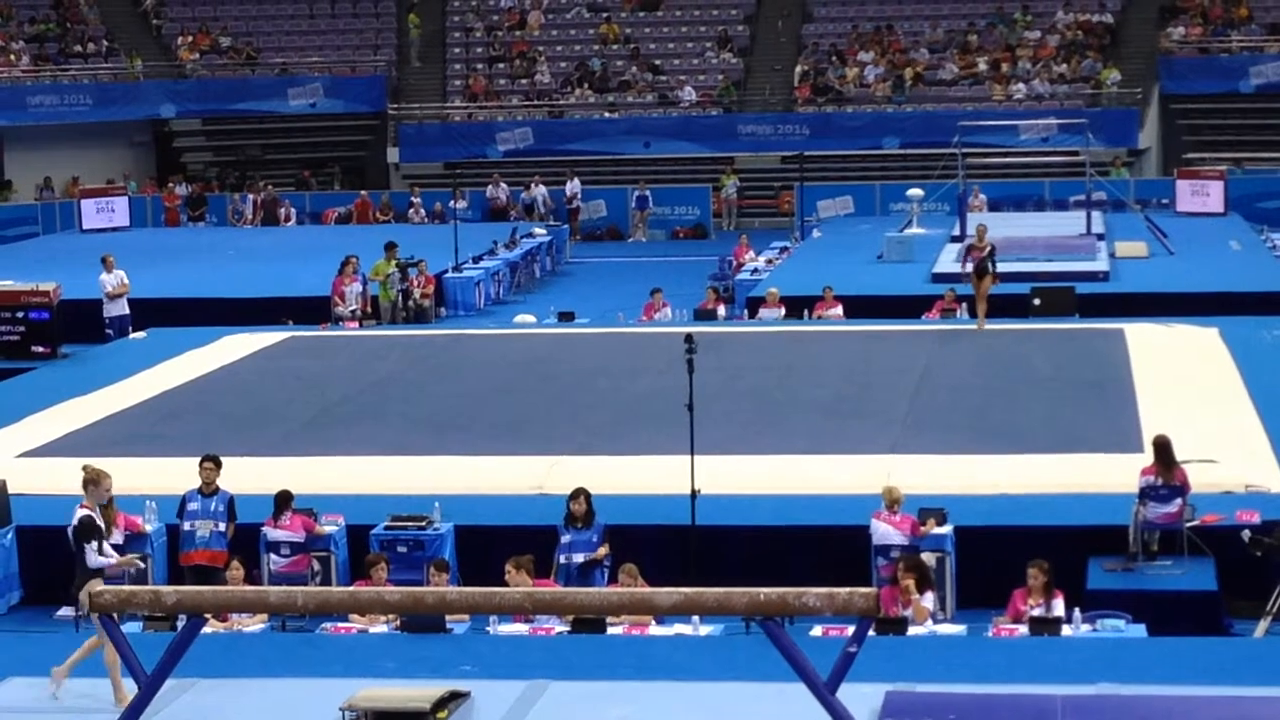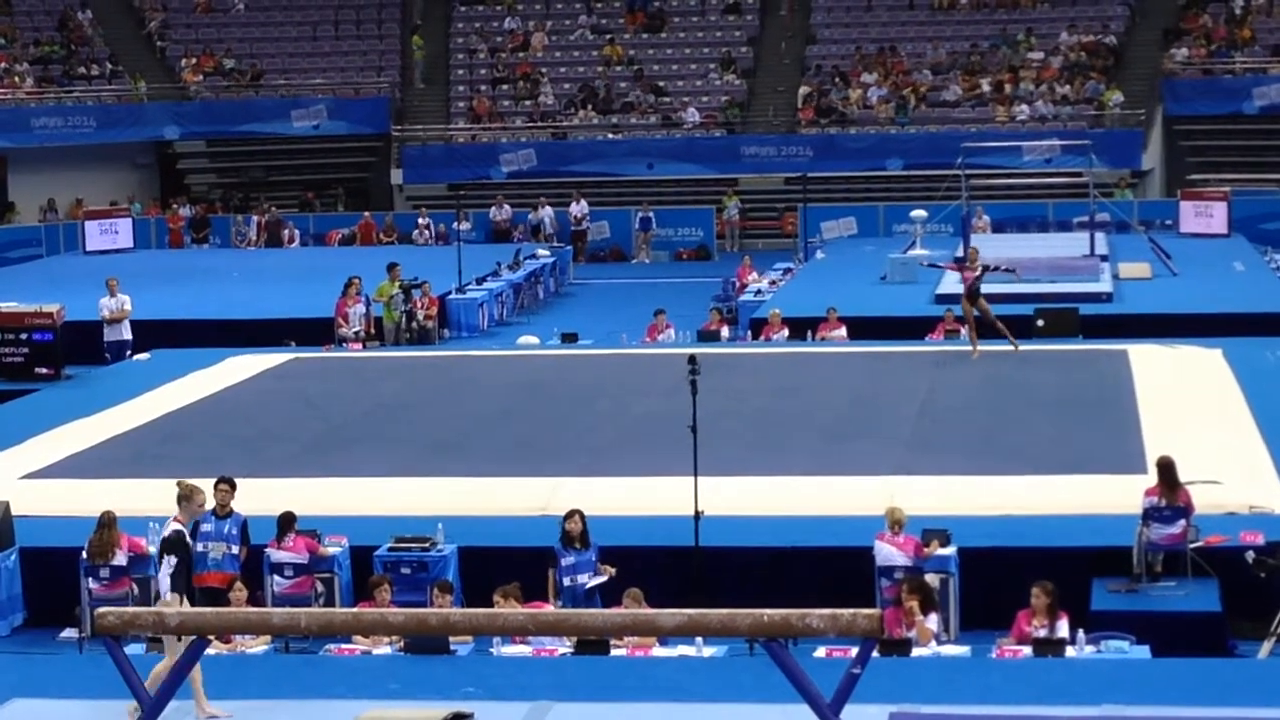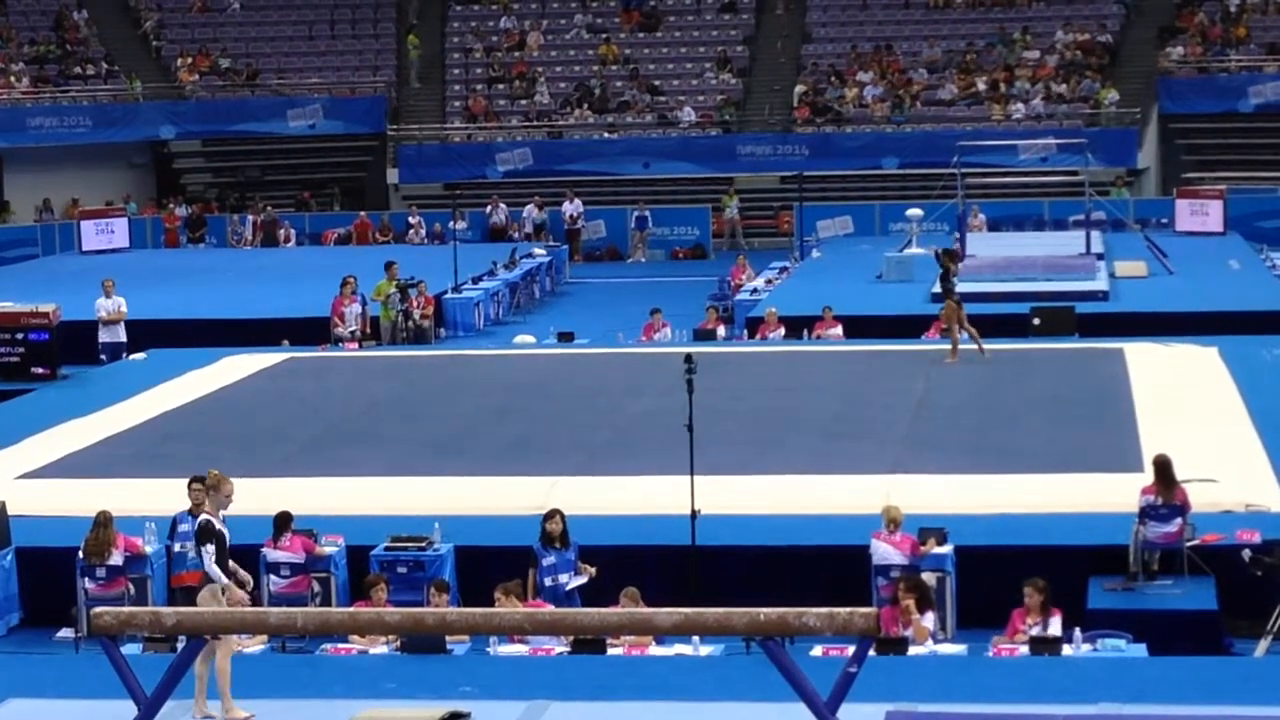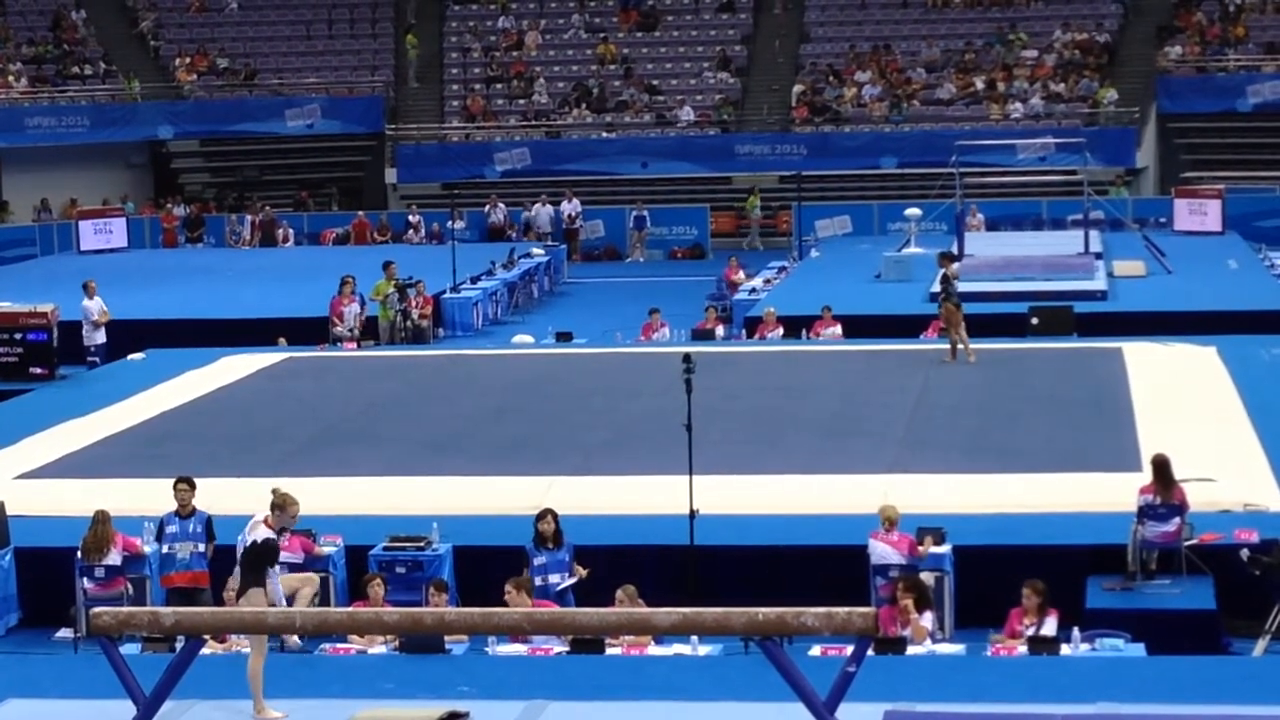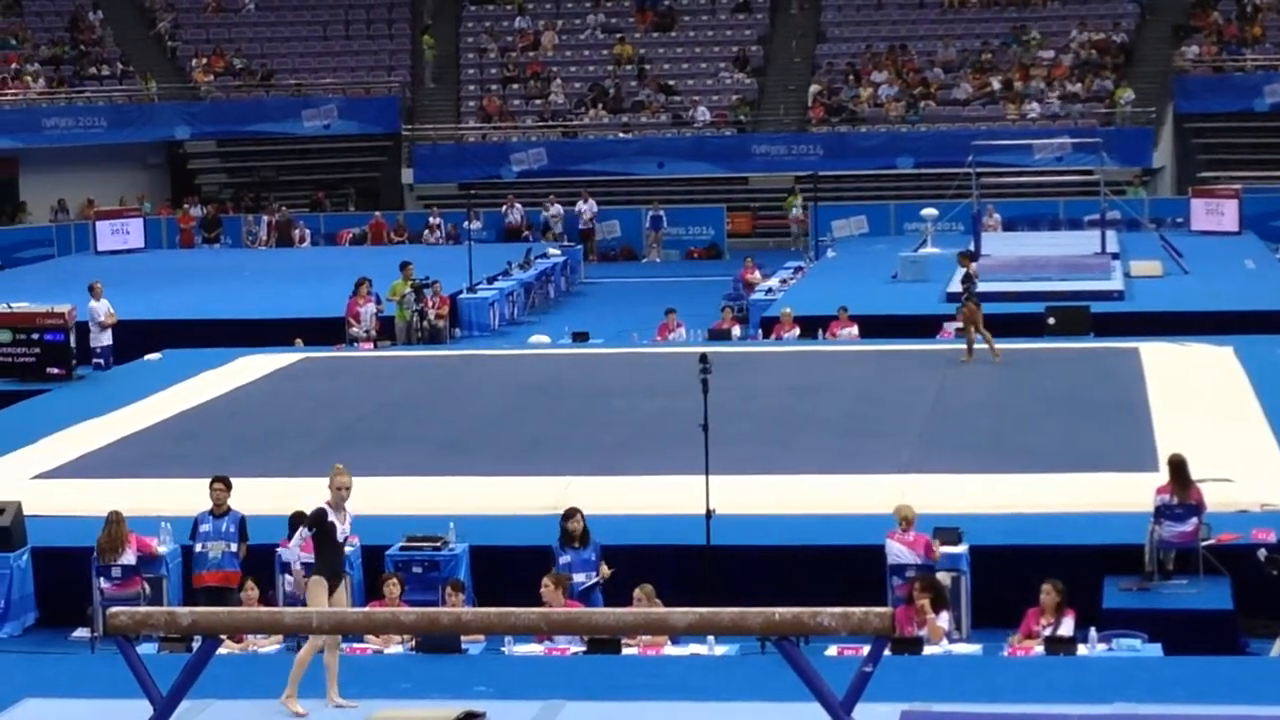
dt=1s
person 1, frame 1
left shoulder: (91, 512)
right shoulder: (86, 519)
right elbow: (91, 560)
left wrist: (119, 559)
right wrist: (121, 562)
left hip: (94, 581)
right hip: (89, 584)
left knee: (104, 636)
right knee: (112, 639)
left ankle: (62, 671)
right ankle: (121, 697)
person 1, frame 2
left shoulder: (175, 525)
right shoulder: (178, 535)
left elbow: (167, 569)
right elbow: (165, 573)
right wrist: (168, 606)
left hip: (177, 595)
right hip: (170, 597)
right knee: (173, 658)
person 1, frame 3
left shoulder: (218, 518)
right shoulder: (205, 524)
right elbow: (209, 564)
left wrist: (239, 572)
right wrist: (232, 589)
left hip: (218, 589)
right hip: (210, 591)
left knee: (210, 647)
right knee: (226, 646)
person 1, frame 4
left shoulder: (258, 520)
right shoulder: (269, 543)
left elbow: (241, 542)
right elbow: (274, 581)
left wrist: (239, 570)
left hip: (258, 584)
right hip: (253, 591)
left knee: (312, 579)
right knee: (259, 651)
person 1, frame 5
left shoulder: (348, 516)
right shoulder: (320, 514)
right elbow: (294, 543)
right wrist: (296, 573)
left hip: (338, 580)
right hip: (319, 579)
left knee: (334, 641)
right knee: (317, 640)
left ankle: (332, 695)
right ankle: (289, 694)
